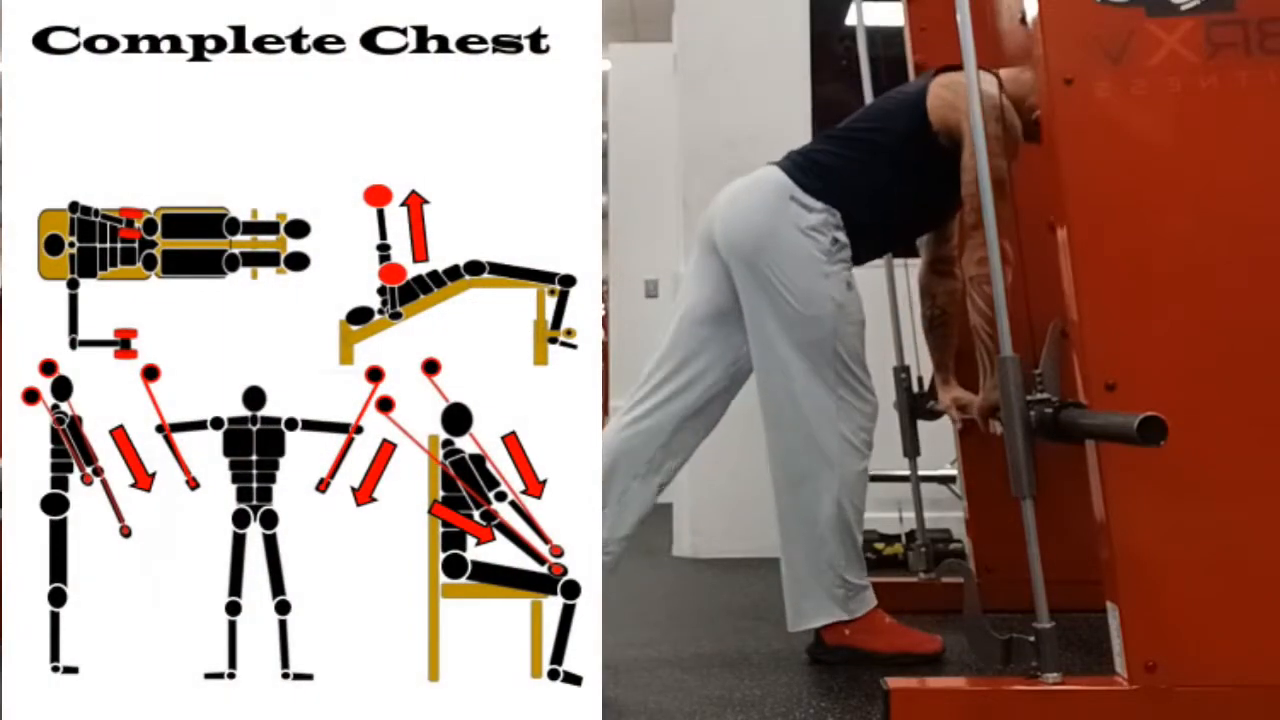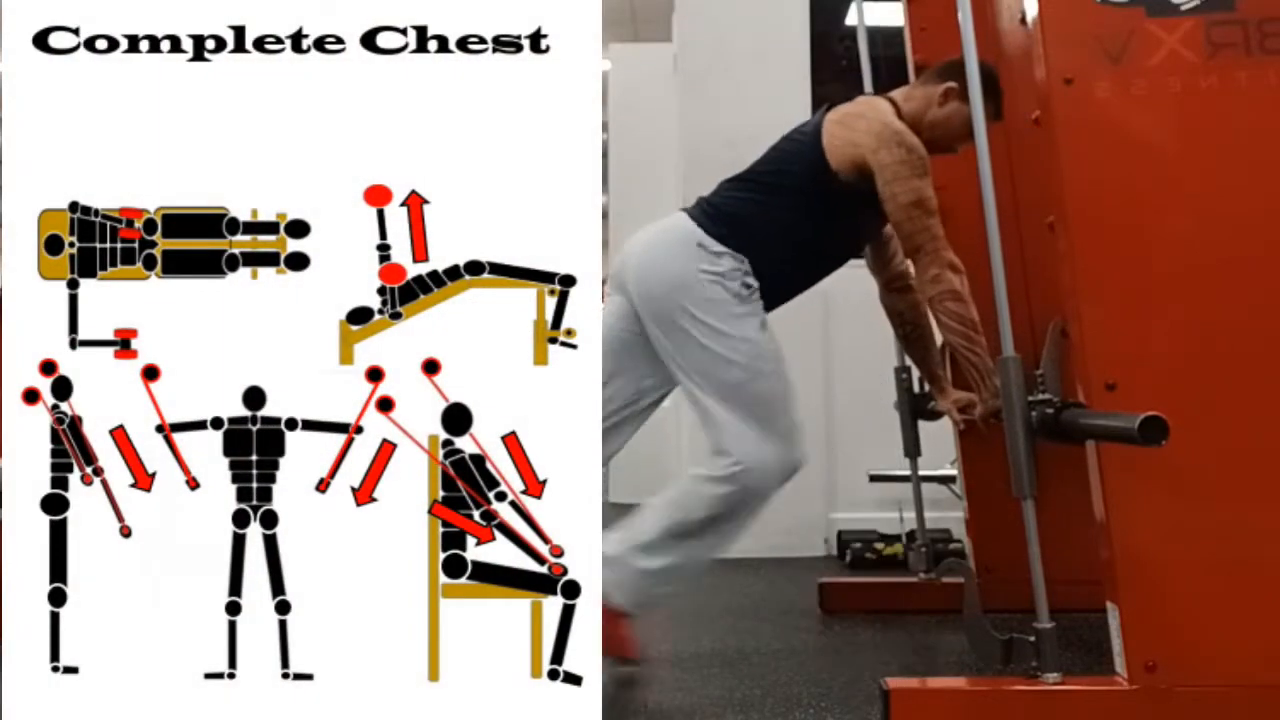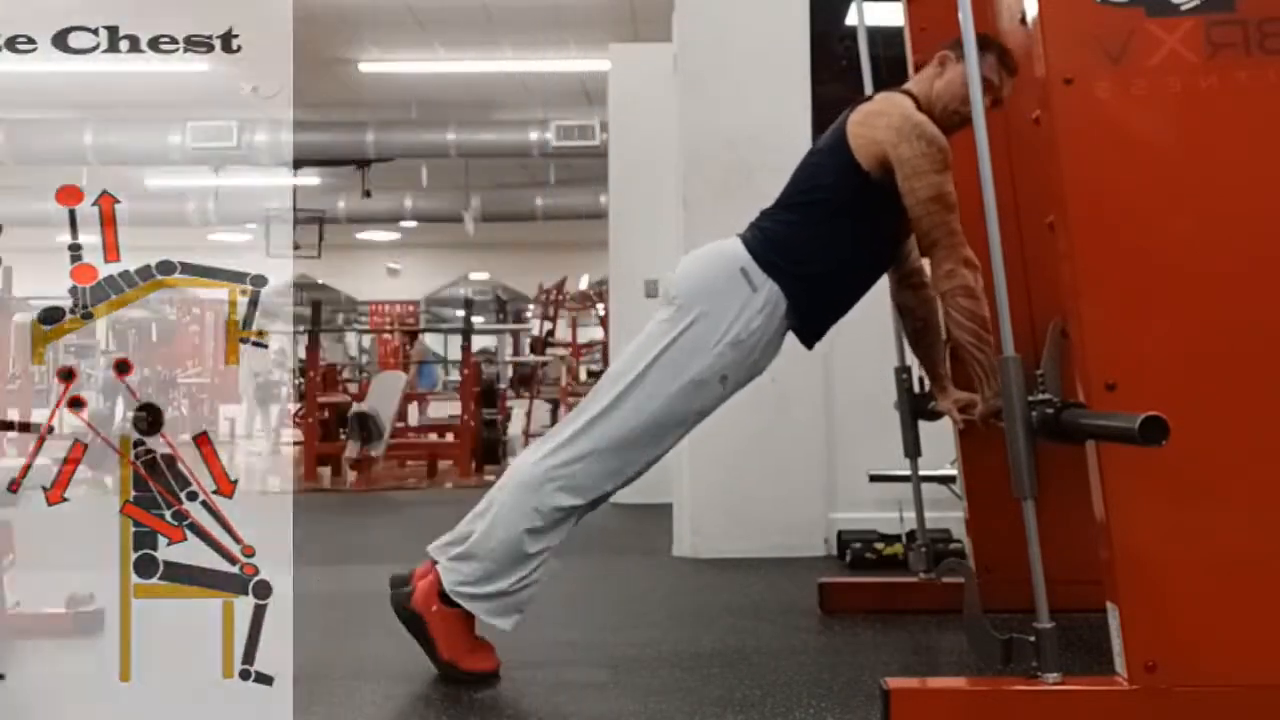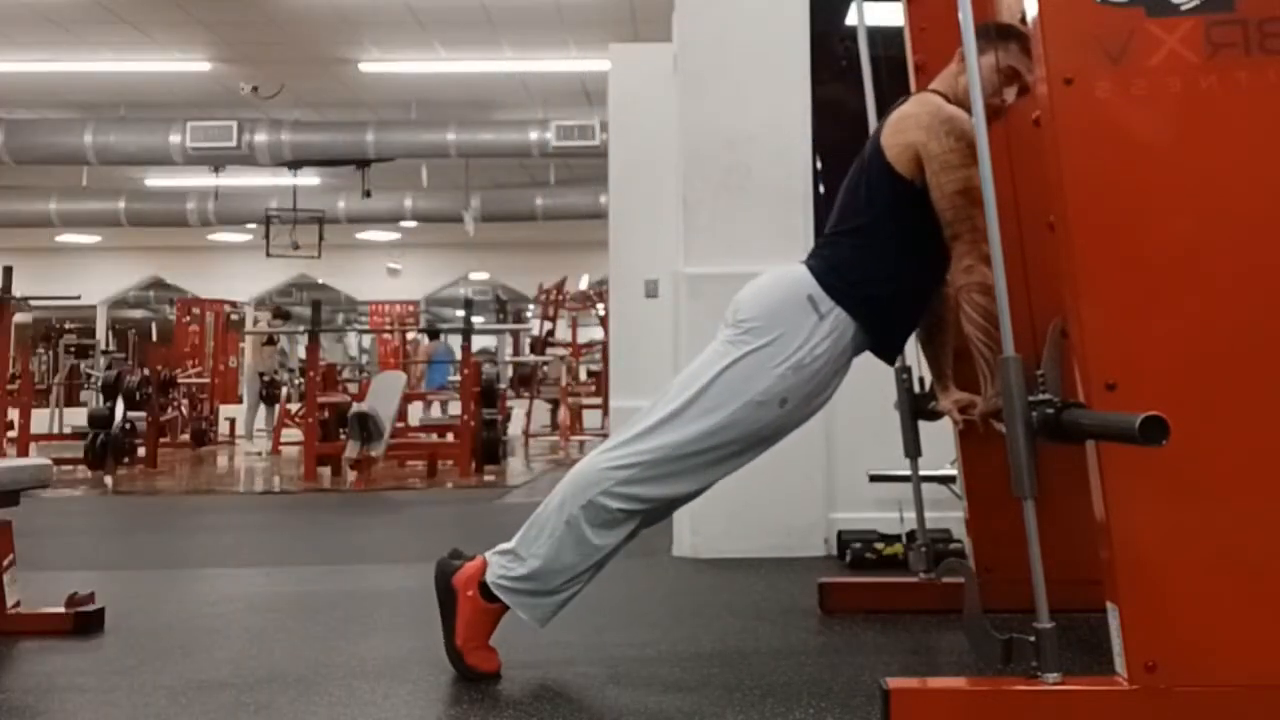
dt=1s
person 1, frame 1
left shoulder: (954, 107)
right shoulder: (989, 111)
left elbow: (942, 266)
right elbow: (981, 258)
left wrist: (945, 380)
right wrist: (995, 382)
left hip: (748, 210)
right hip: (793, 224)
left knee: (667, 408)
right knee: (832, 421)
right ankle: (842, 618)
person 1, frame 2
left shoulder: (865, 137)
right shoulder: (890, 135)
left elbow: (896, 279)
right elbow: (937, 271)
left wrist: (940, 387)
right wrist: (990, 388)
left hip: (665, 256)
right hip: (701, 269)
left knee: (596, 442)
right knee: (762, 457)
right ankle: (607, 589)
person 1, frame 3
left shoulder: (892, 142)
right shoulder: (911, 129)
left elbow: (912, 278)
right elbow: (953, 266)
left wrist: (942, 386)
right wrist: (993, 386)
left hip: (747, 297)
right hip: (740, 294)
left knee: (592, 451)
right knee: (591, 453)
left ankle: (456, 575)
right ankle: (450, 587)
person 1, frame 4
left shoulder: (923, 135)
right shoulder: (943, 125)
left elbow: (931, 274)
right elbow: (972, 265)
left wrist: (944, 386)
right wrist: (999, 388)
left hip: (815, 324)
right hip: (805, 320)
left knee: (654, 462)
right knee: (649, 462)
left ankle: (503, 577)
right ankle: (488, 582)
